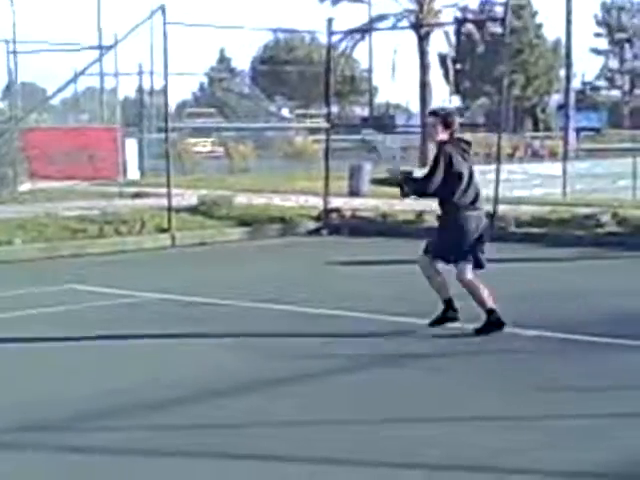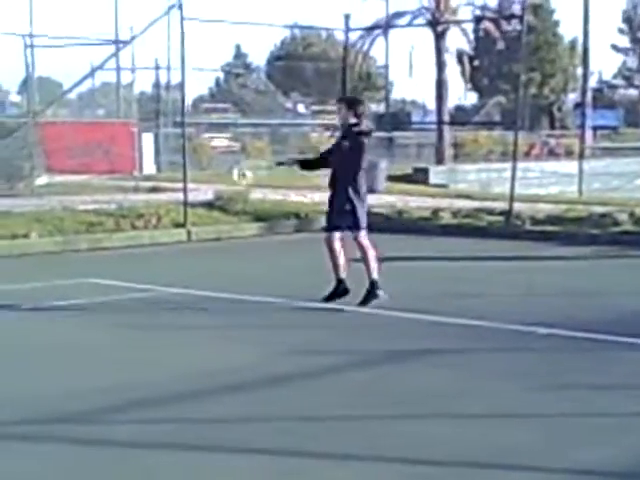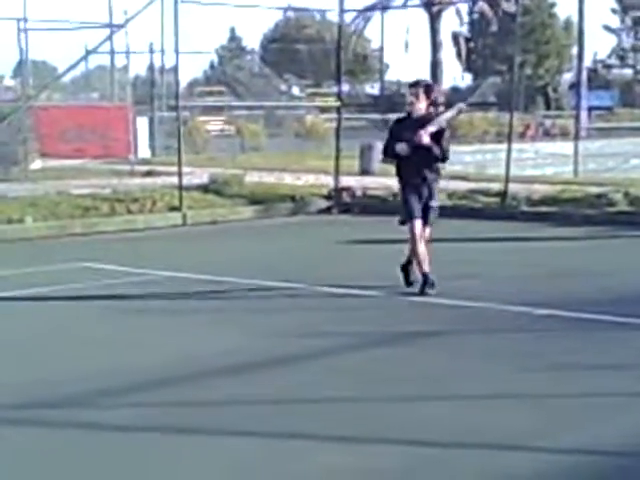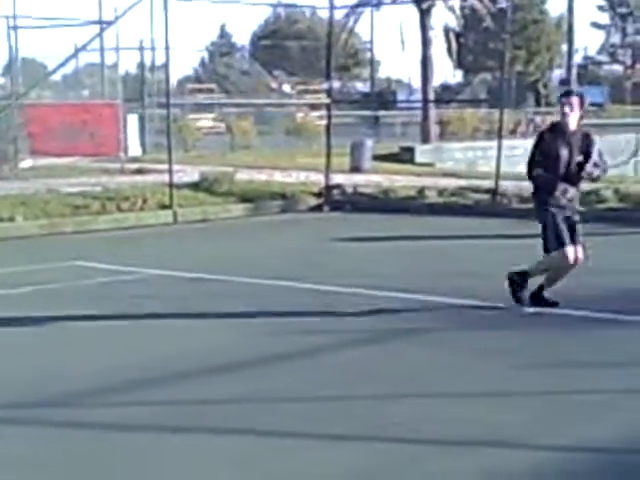
dt=1s
person 1, frame 1
left shoulder: (444, 152)
right shoulder: (457, 152)
left elbow: (430, 185)
right elbow: (443, 187)
left wrist: (404, 180)
right wrist: (409, 177)
left hip: (456, 220)
right hip: (475, 218)
left knee: (426, 262)
right knee: (466, 275)
left ankle: (449, 308)
right ankle: (493, 317)
person 1, frame 2
left shoulder: (359, 132)
right shoulder: (344, 136)
left elbow: (364, 132)
right elbow: (324, 159)
right wrist: (299, 162)
left hip: (351, 191)
right hip: (338, 193)
left knee: (360, 238)
right knee: (332, 239)
left ankle: (374, 285)
right ankle: (341, 284)
person 1, frame 3
right shoulder: (399, 125)
left elbow: (443, 157)
right elbow: (386, 151)
left wrist: (429, 143)
right wrist: (396, 149)
left hip: (429, 185)
right hip: (409, 185)
left knee: (424, 235)
right knee: (415, 230)
left ankle: (408, 265)
right ankle: (427, 278)
person 1, frame 4
left shoulder: (586, 139)
right shoulder: (547, 137)
left elbow: (601, 169)
right elbow: (533, 172)
left wrist: (594, 171)
right wrist: (555, 185)
left hip: (568, 204)
right hip: (548, 203)
left knee: (576, 257)
right knee: (566, 257)
left ankle: (538, 293)
right ankle: (520, 276)
